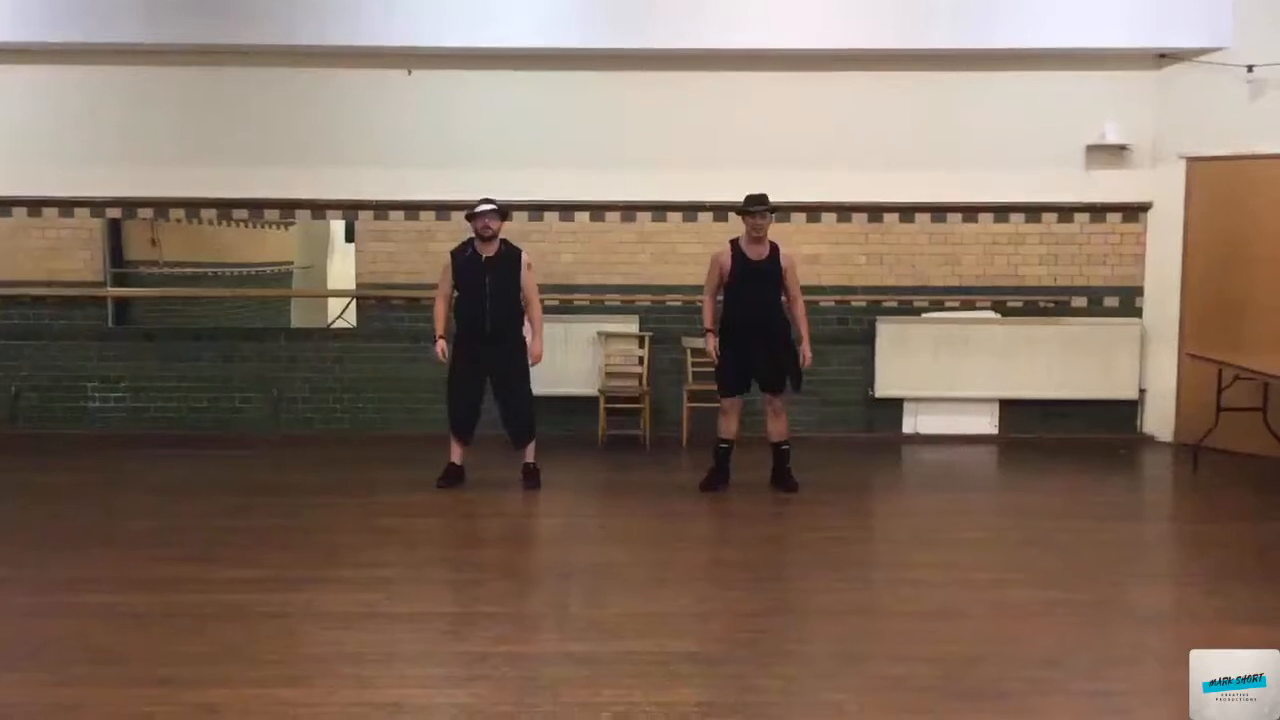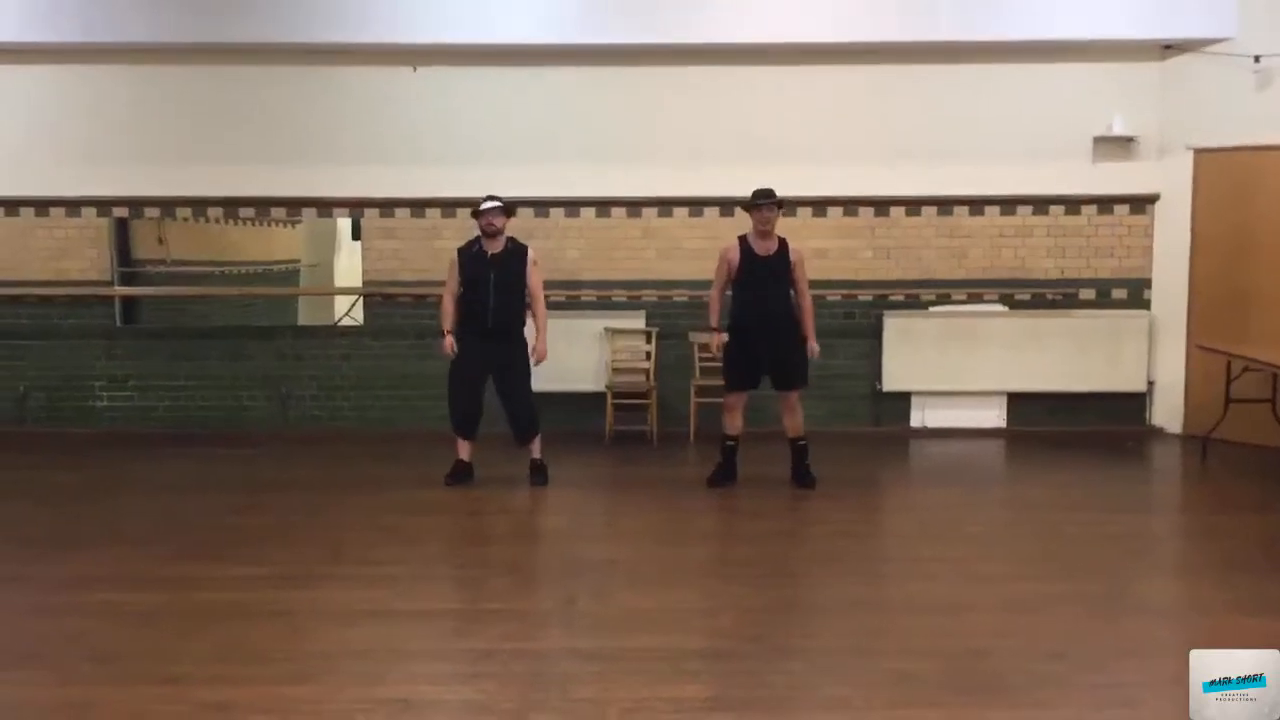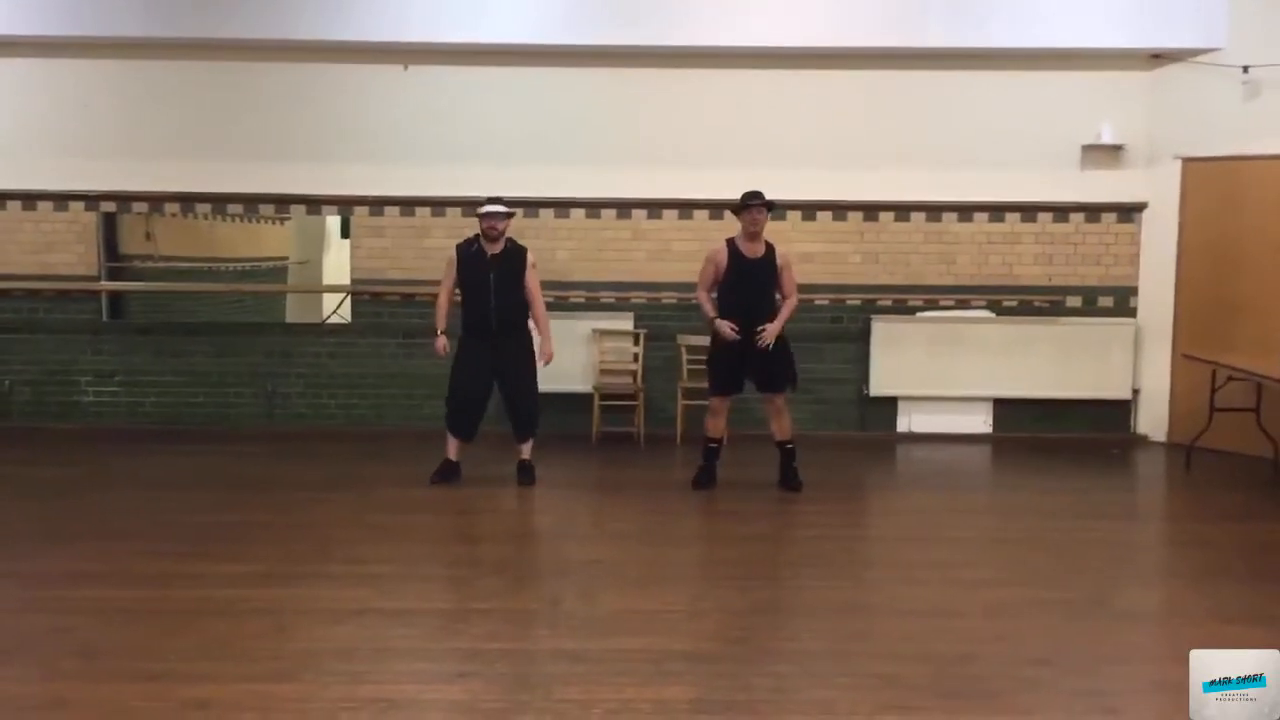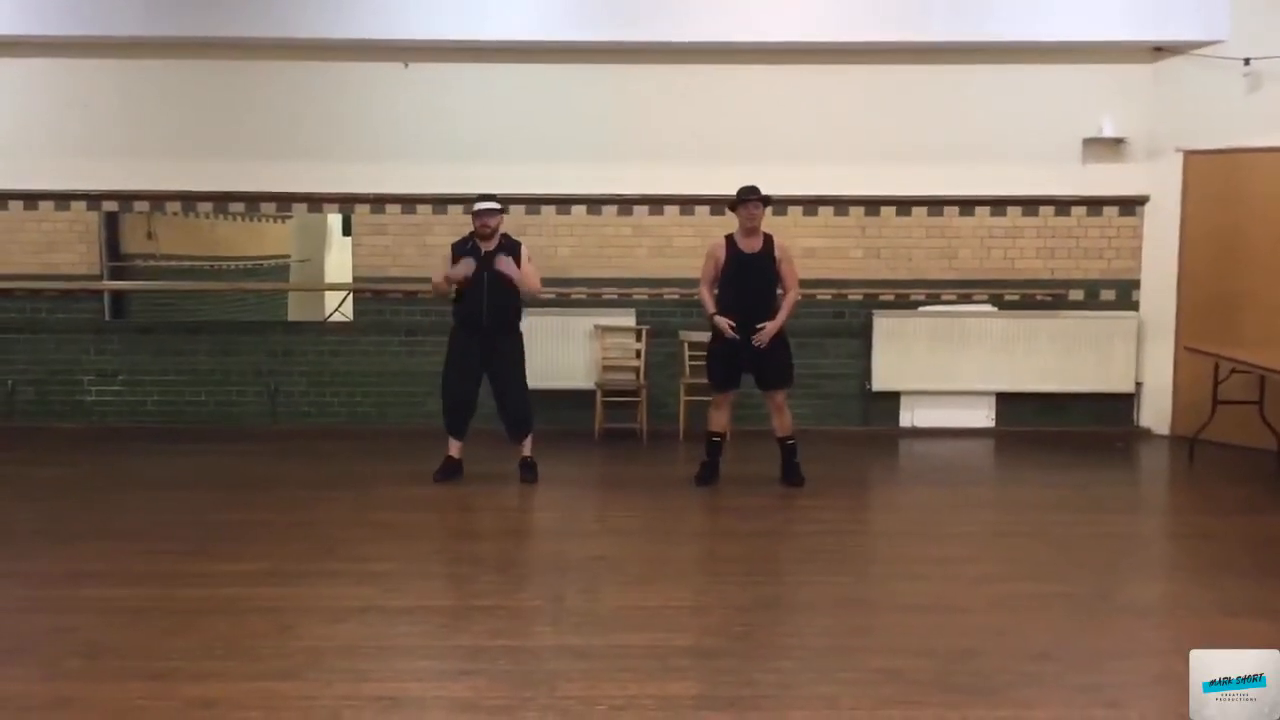
dt=0.7s
person 1, frame 1
left shoulder: (782, 258)
right shoulder: (724, 256)
left elbow: (795, 300)
right elbow: (709, 296)
left wrist: (804, 341)
right wrist: (709, 332)
left hip: (774, 340)
right hip: (734, 340)
left knee: (776, 404)
right knee: (729, 404)
left ankle: (781, 470)
right ankle: (720, 470)
person 1, frame 2
left shoulder: (791, 252)
right shoulder: (733, 251)
left elbow: (803, 295)
right elbow: (717, 291)
left wrist: (810, 336)
right wrist: (715, 329)
left hip: (784, 335)
right hip: (743, 335)
left knee: (791, 399)
right knee: (733, 400)
left ankle: (801, 466)
right ankle: (727, 465)
person 1, frame 3
left shoulder: (777, 256)
right shoulder: (720, 253)
left elbow: (791, 296)
right elbow: (702, 291)
left wrist: (777, 325)
right wrist: (716, 320)
left hip: (767, 338)
right hip: (728, 338)
left knee: (778, 402)
right knee: (717, 403)
left ankle: (788, 469)
right ankle: (708, 468)
person 1, frame 4
left shoulder: (777, 248)
right shoulder: (720, 248)
left elbow: (792, 290)
right elbow: (705, 287)
left wrist: (776, 323)
right wrist: (714, 316)
left hip: (767, 333)
right hip: (728, 333)
left knee: (777, 398)
right knee: (721, 397)
left ankle: (790, 464)
right ankle: (711, 463)
person 2, frame 1
left shoulder: (519, 258)
right shoulder: (456, 258)
left elbow: (531, 301)
right elbow: (443, 299)
left wrist: (536, 339)
right wrist: (440, 337)
left hip: (509, 345)
right hip: (468, 345)
left knee: (518, 405)
right knee: (461, 405)
left ankle: (530, 466)
right ankle: (455, 466)
person 2, frame 2
left shoulder: (524, 255)
right shoulder: (462, 255)
left elbow: (537, 298)
right elbow: (450, 297)
left wrist: (541, 338)
right wrist: (448, 332)
left hip: (510, 342)
right hip: (470, 342)
left knee: (521, 402)
right knee: (462, 402)
left ankle: (537, 462)
right ankle: (463, 464)
person 2, frame 3
left shoulder: (523, 257)
right shoulder: (461, 254)
left elbow: (535, 299)
right elbow: (445, 294)
left wrist: (545, 339)
right wrist: (440, 332)
left hip: (515, 341)
right hip: (474, 341)
left knee: (523, 401)
right knee: (462, 399)
left ankle: (525, 462)
right ankle: (451, 462)
person 2, frame 4
left shoulder: (517, 251)
right shoulder: (458, 250)
left elbow: (535, 288)
right elbow: (438, 288)
left wrist: (513, 272)
right wrist: (450, 277)
left hip: (506, 337)
right hip: (466, 337)
left knee: (514, 397)
right knee: (456, 396)
left ankle: (527, 459)
right ankle: (453, 460)
